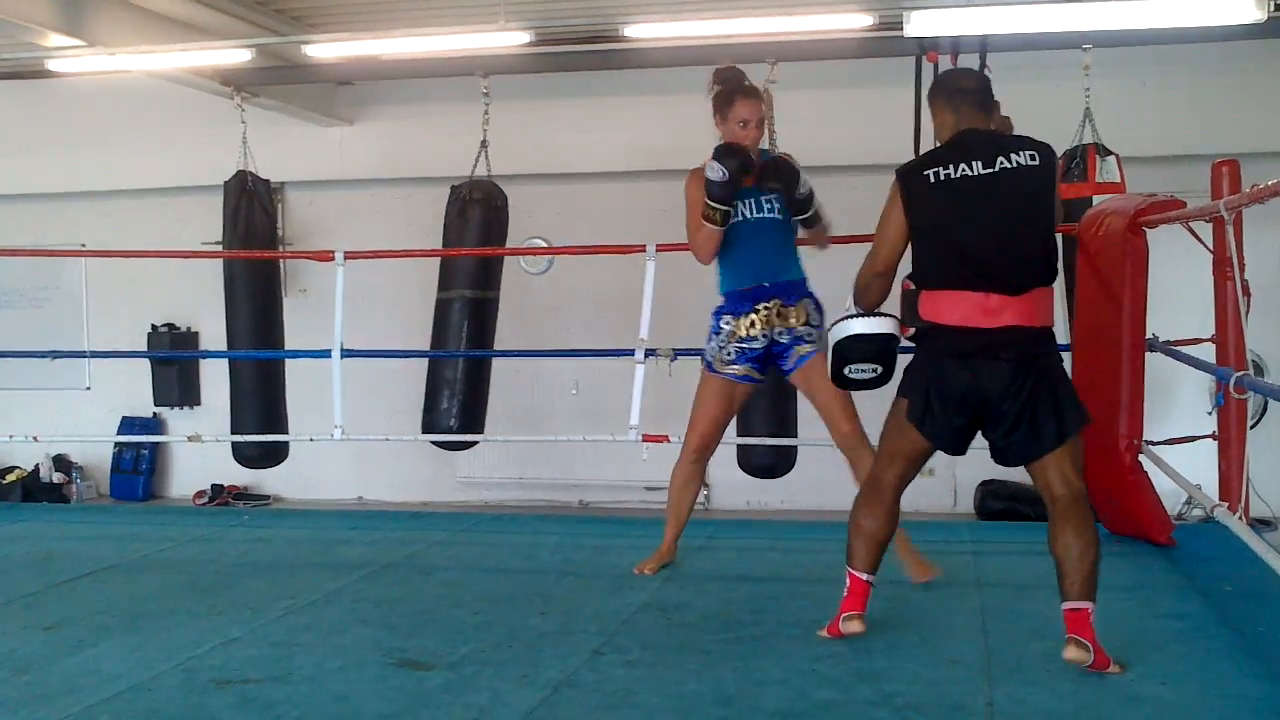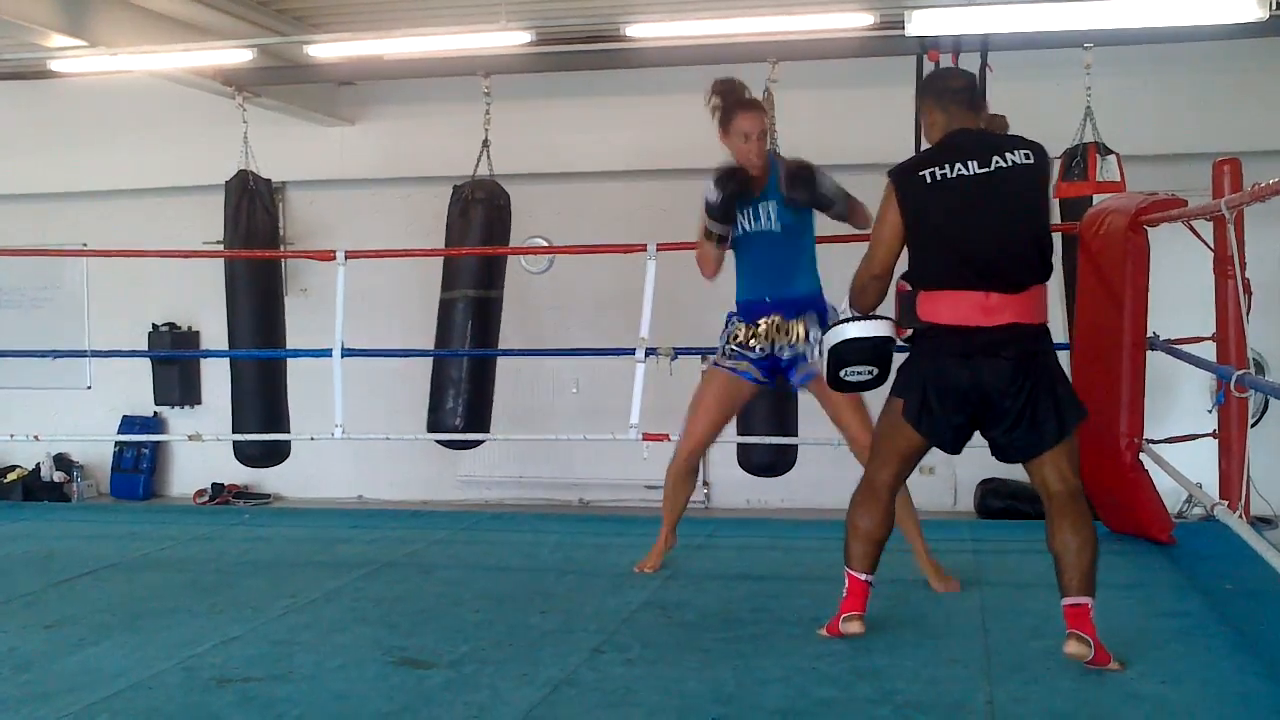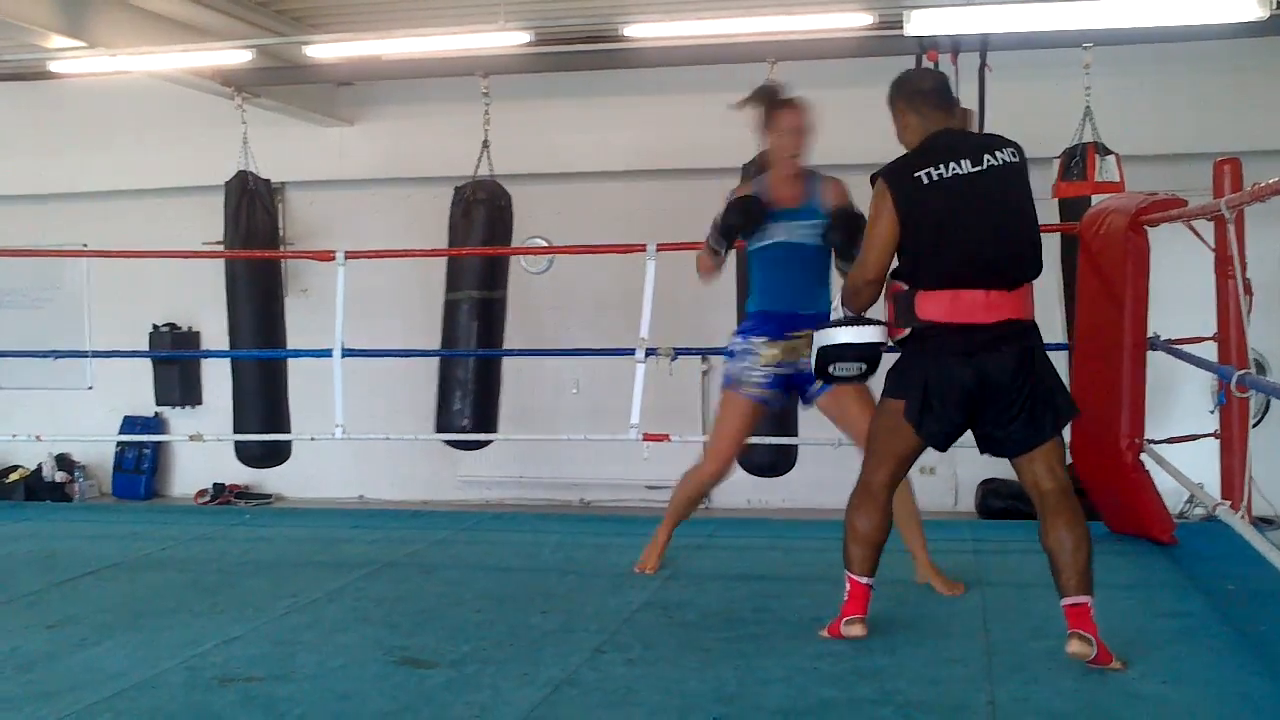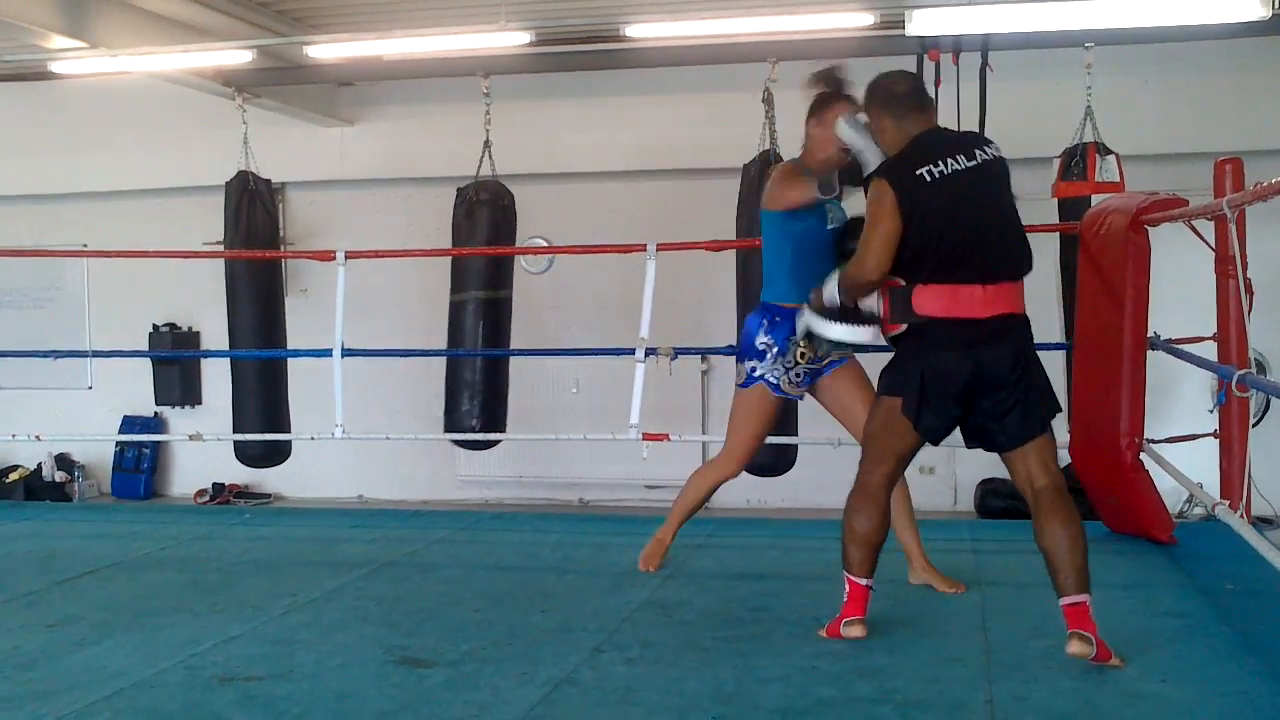
dt=0.1s
person 1, frame 1
left shoulder: (915, 177)
right shoulder: (1040, 158)
left elbow: (877, 271)
left wrist: (861, 318)
left hip: (944, 352)
right hip: (1022, 352)
left knee: (885, 479)
right knee: (1066, 495)
left ankle: (852, 608)
right ankle: (1081, 632)
person 1, frame 2
left shoulder: (909, 178)
right shoulder: (1032, 156)
left elbow: (873, 274)
left wrist: (857, 320)
left hip: (940, 352)
right hip: (1019, 350)
left knee: (880, 479)
right knee: (1062, 491)
left ankle: (852, 607)
right ankle: (1081, 627)
person 1, frame 3
left shoulder: (896, 179)
right shoulder: (1008, 153)
left elbow: (867, 277)
left wrist: (847, 313)
left hip: (935, 350)
right hip: (1011, 347)
left knee: (876, 480)
right knee: (1052, 489)
left ankle: (853, 612)
right ankle: (1082, 625)
person 1, frame 4
left shoulder: (893, 178)
right shoulder: (987, 151)
left elbow: (868, 273)
left wrist: (834, 293)
right wrist: (859, 140)
left hip: (931, 346)
right hip: (1004, 341)
left knee: (874, 479)
right knee: (1045, 486)
left ankle: (852, 612)
right ankle: (1081, 625)
person 2, frame 1
left shoulder: (779, 167)
right shoulder: (706, 174)
left elbow: (818, 237)
right elbow: (703, 252)
left wrist: (799, 199)
right wrist: (716, 192)
left hip: (797, 314)
right hip: (737, 319)
left knee: (852, 435)
right knee: (698, 444)
left ankle: (904, 548)
right ankle: (667, 544)
person 2, frame 2
left shoulder: (793, 174)
right shoulder: (723, 188)
left elbow: (863, 219)
right elbow: (709, 269)
left wrist: (825, 192)
right wrist: (716, 213)
left hip: (805, 327)
right hip: (748, 327)
left knee: (867, 444)
right knee: (690, 443)
left ankle: (923, 557)
right ankle: (664, 542)
person 2, frame 3
left shoulder: (828, 188)
right shoulder: (750, 196)
left elbow: (857, 256)
right elbow: (706, 270)
left wrist: (856, 243)
right wrist: (724, 231)
left hip: (818, 339)
right hip: (763, 340)
right knee: (716, 463)
left ankle: (924, 562)
right ankle: (661, 538)
person 2, frame 4
left shoulder: (826, 182)
right shoulder: (788, 177)
right elbow: (811, 189)
left hip: (820, 334)
right hip: (777, 332)
right knee: (734, 461)
left ankle: (919, 564)
right ankle: (664, 536)
